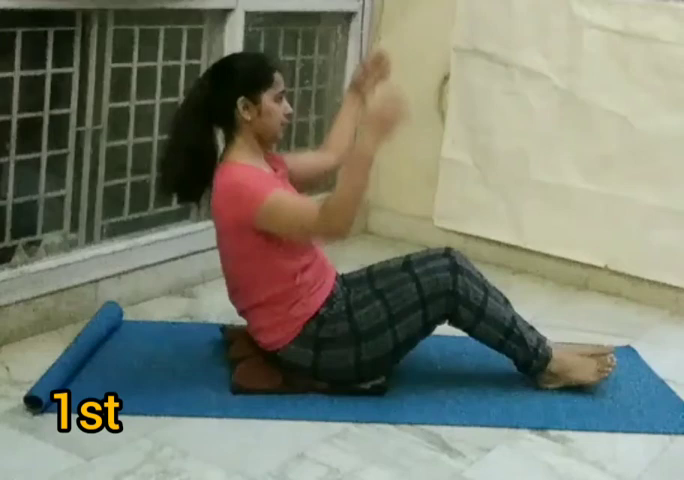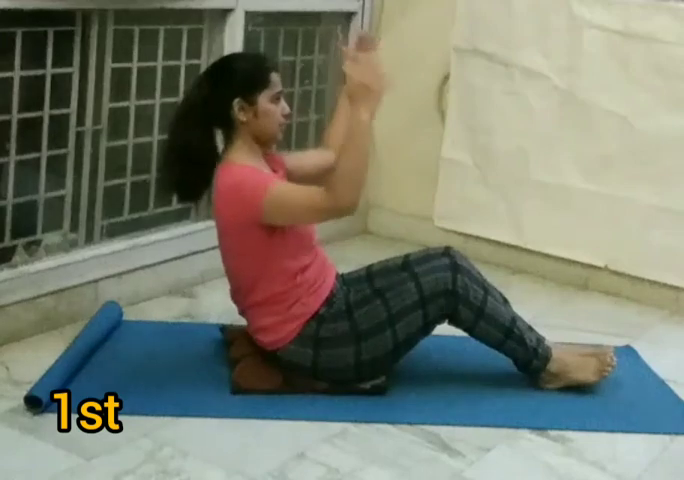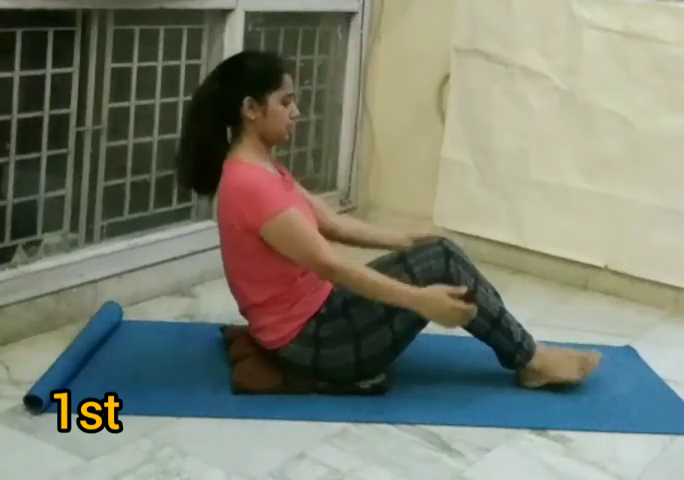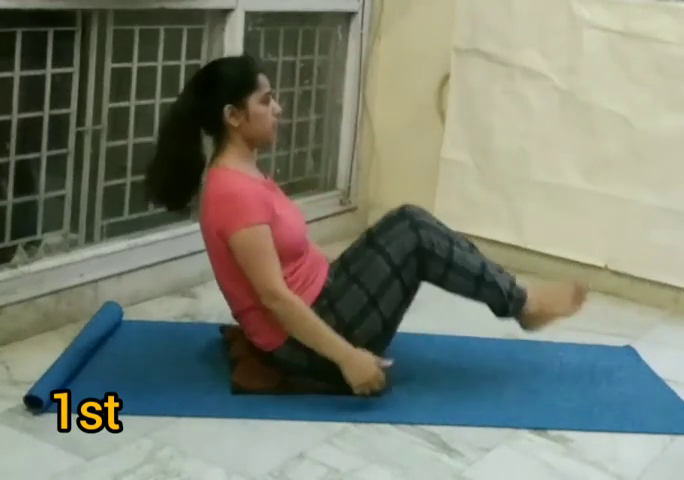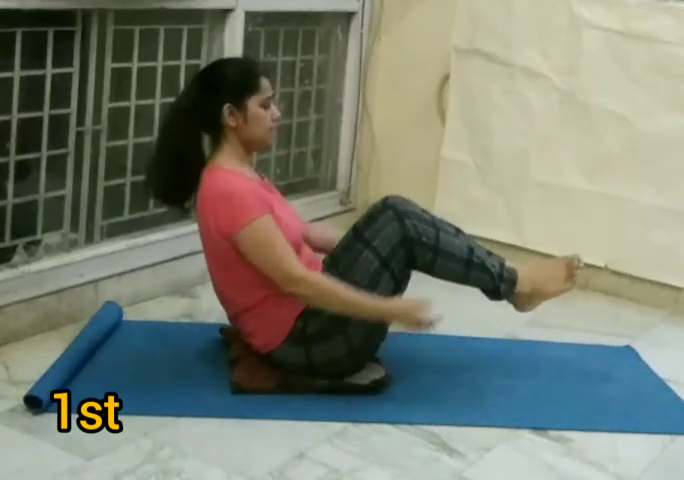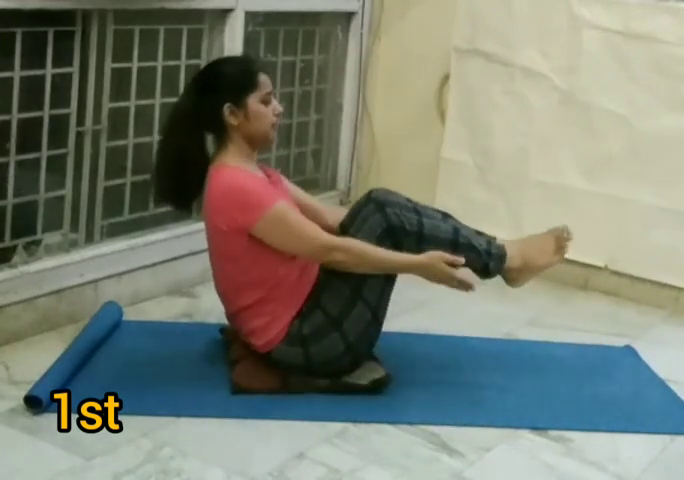
dt=0.7s
person 1, frame 1
left shoulder: (258, 164)
right shoulder: (240, 184)
left elbow: (329, 157)
right elbow: (333, 223)
left wrist: (356, 95)
right wrist: (372, 137)
left hip: (324, 303)
right hip: (310, 339)
left knee: (445, 261)
right knee: (446, 277)
left ankle: (538, 351)
right ankle: (545, 363)
person 1, frame 2
left shoulder: (256, 163)
right shoulder: (242, 184)
left elbow: (327, 157)
right elbow: (340, 201)
left wrist: (350, 94)
right wrist: (363, 108)
left hip: (322, 304)
right hip: (310, 339)
left knee: (445, 260)
right knee: (448, 277)
left ankle: (536, 349)
right ankle: (545, 363)
person 1, frame 3
left shoulder: (262, 169)
right shoulder: (249, 185)
left elbow: (331, 223)
right elbow: (327, 264)
left wrist: (405, 241)
right wrist: (419, 299)
left hip: (320, 311)
right hip: (311, 340)
left knee: (438, 252)
right knee: (442, 265)
left ankle: (521, 351)
right ankle: (528, 360)
person 1, frame 4
left shoulder: (241, 175)
right shoulder: (234, 192)
right elbow: (274, 295)
left wrist: (350, 267)
right wrist: (347, 356)
left hip: (317, 304)
right hip: (302, 343)
left knee: (407, 223)
right knee: (412, 236)
left ankle: (514, 297)
right ankle: (521, 304)
person 1, frame 5
left shoulder: (238, 176)
right shoulder: (229, 191)
left elbow: (302, 236)
right elbow: (294, 279)
left wrist: (379, 239)
right wrist: (386, 310)
left hip: (304, 317)
right hip: (302, 341)
left knee: (395, 216)
right knee: (397, 221)
left ankle: (506, 279)
right ankle: (512, 283)
person 1, frame 6
left shoulder: (248, 172)
right shoulder: (237, 187)
left elbow: (326, 217)
right elbow: (330, 250)
left wrist: (416, 230)
right wrist: (419, 264)
left hip: (303, 313)
right hip: (304, 341)
left knee: (381, 208)
right knee: (383, 213)
left ankle: (497, 254)
right ankle: (504, 259)
